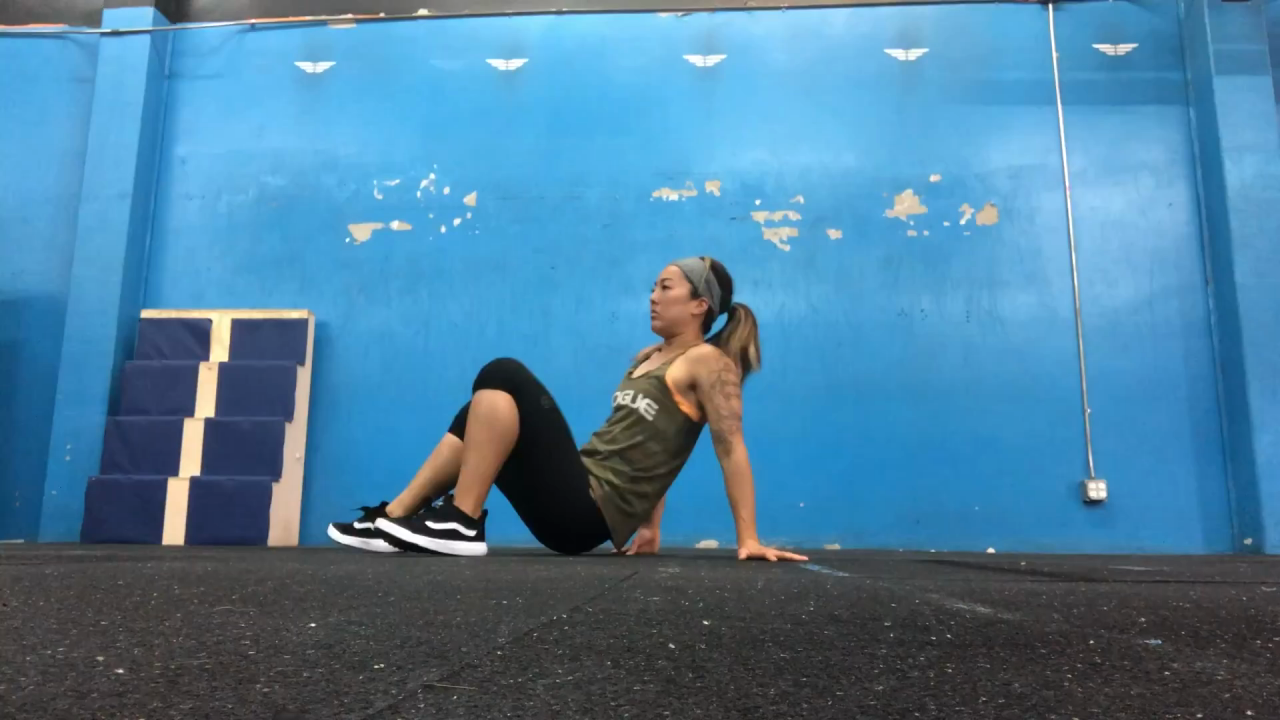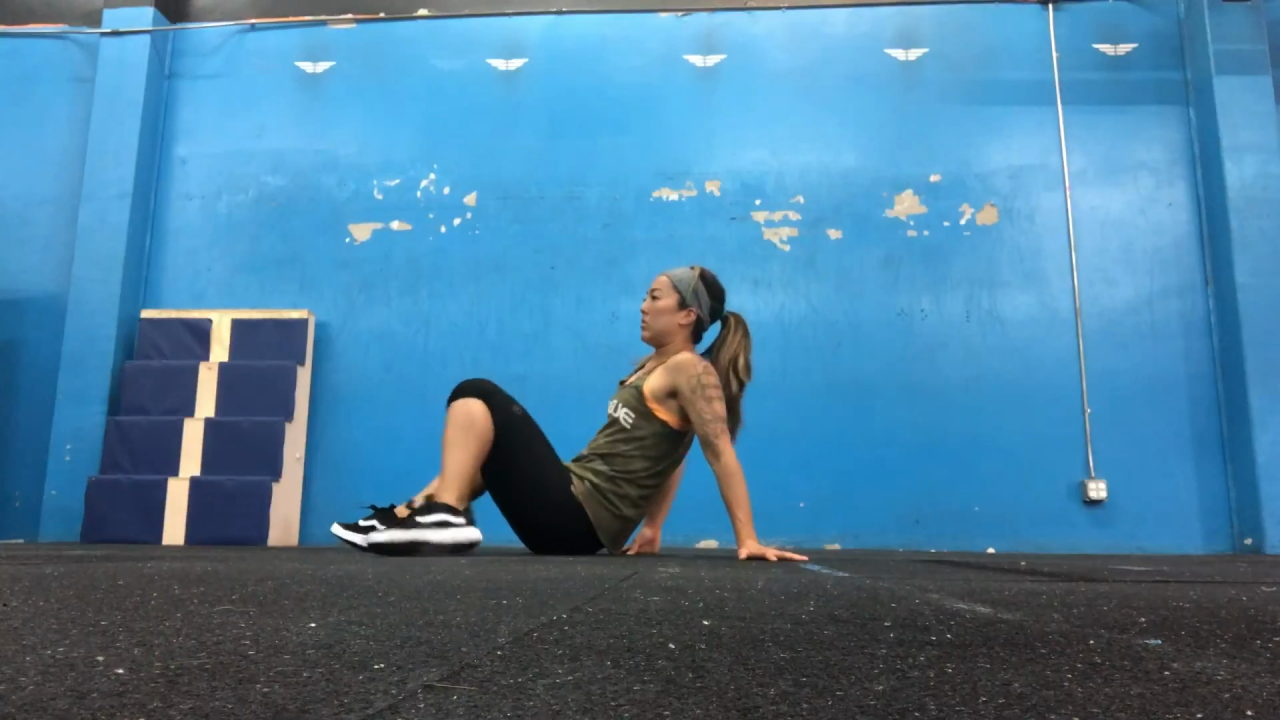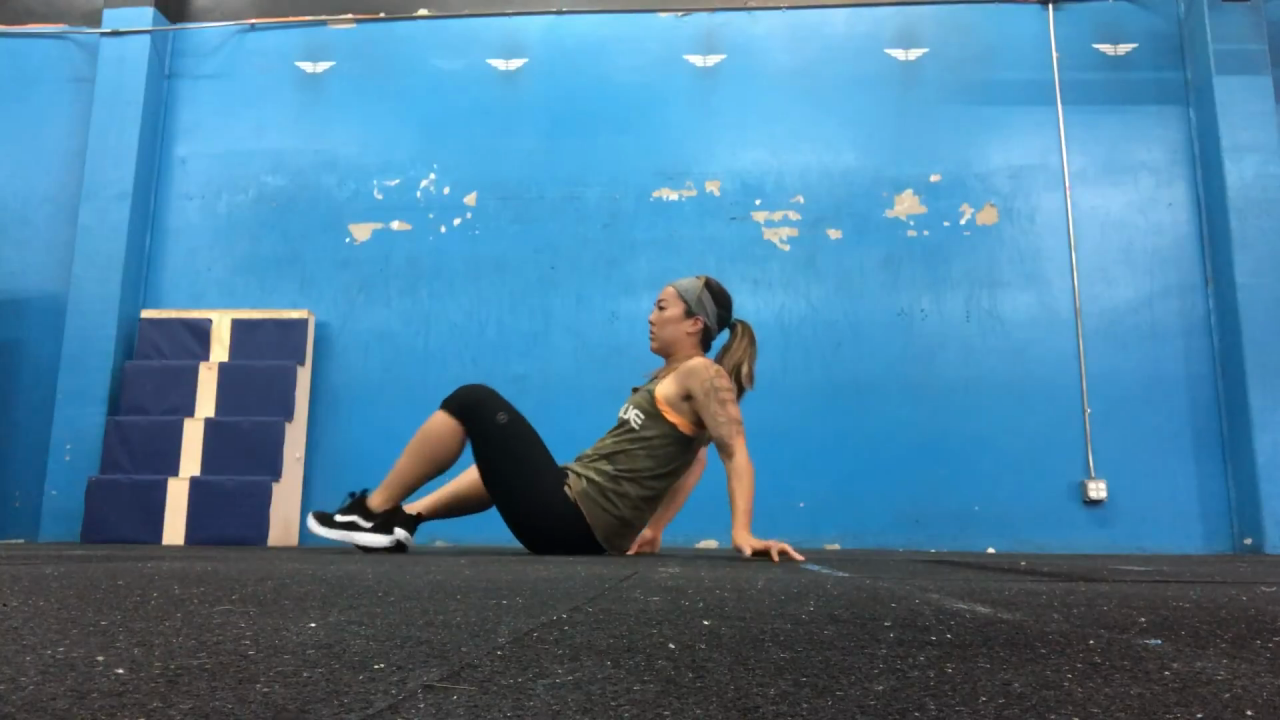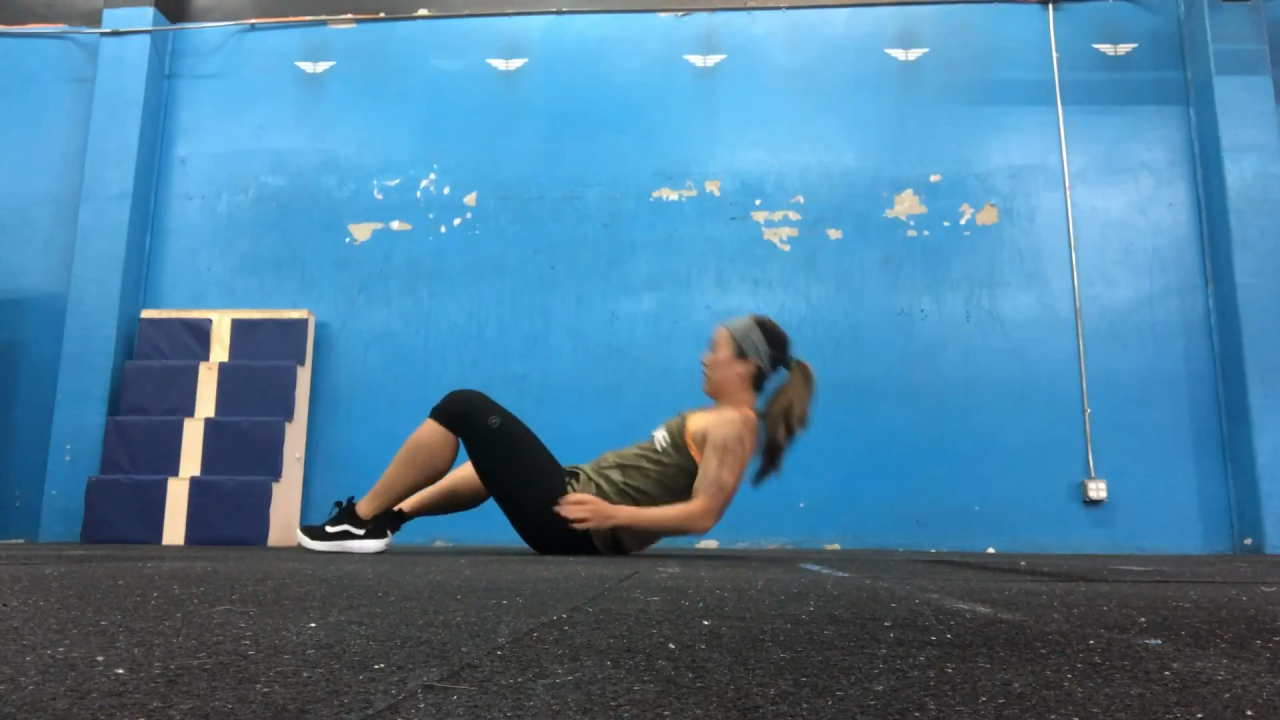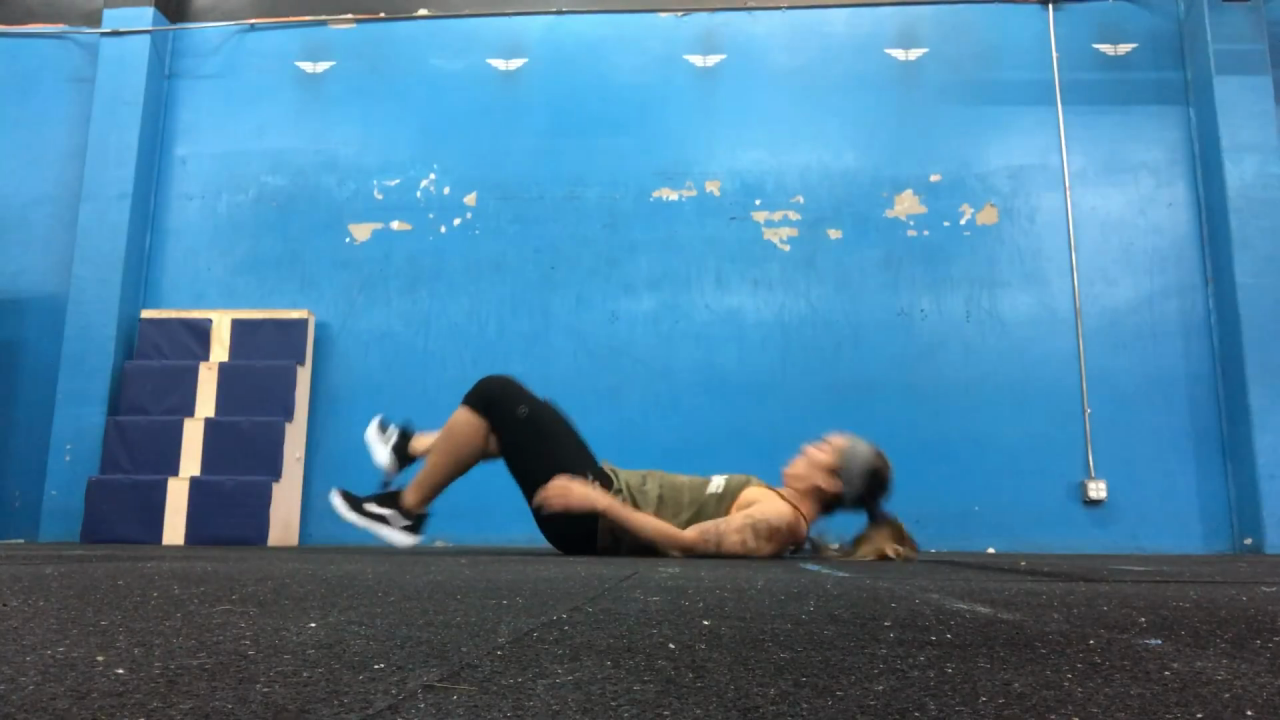
dt=0.3s
person 1, frame 1
left shoulder: (708, 363)
right shoulder: (650, 358)
left elbow: (731, 450)
left wrist: (749, 540)
right wrist: (649, 526)
left hip: (583, 515)
right hip: (573, 507)
left knee: (504, 375)
right knee: (480, 420)
left ankle: (462, 523)
right ankle: (391, 519)
person 1, frame 2
left shoulder: (690, 370)
right shoulder: (652, 366)
left elbow: (720, 452)
right elbow: (661, 451)
left wrist: (747, 539)
right wrist: (651, 527)
left hip: (571, 520)
right hip: (573, 516)
left knee: (475, 394)
right knee: (484, 442)
left ankle: (449, 515)
right ankle: (400, 518)
person 1, frame 3
left shoulder: (701, 378)
right shoulder: (668, 376)
left elbow: (736, 456)
right elbow: (692, 458)
left wrist: (744, 531)
right wrist: (651, 525)
left hip: (569, 522)
right hip: (579, 517)
left knee: (473, 402)
right knee: (500, 460)
left ankle: (369, 514)
right ankle: (403, 518)
person 1, frame 4
left shoulder: (734, 425)
right shoulder: (724, 419)
left elbow: (701, 514)
right elbow: (684, 489)
left wrist: (613, 515)
left hip: (571, 523)
right hip: (584, 496)
left knee: (463, 408)
right knee: (493, 460)
left ankle: (362, 522)
right ankle: (396, 513)
person 1, frame 5
left shoulder: (778, 522)
right shoulder: (779, 507)
left elbow: (682, 541)
left wrist: (598, 502)
left hip: (589, 522)
right hip: (603, 499)
left knee: (495, 392)
right knee: (526, 413)
left ankle: (403, 508)
right ankle: (407, 450)
